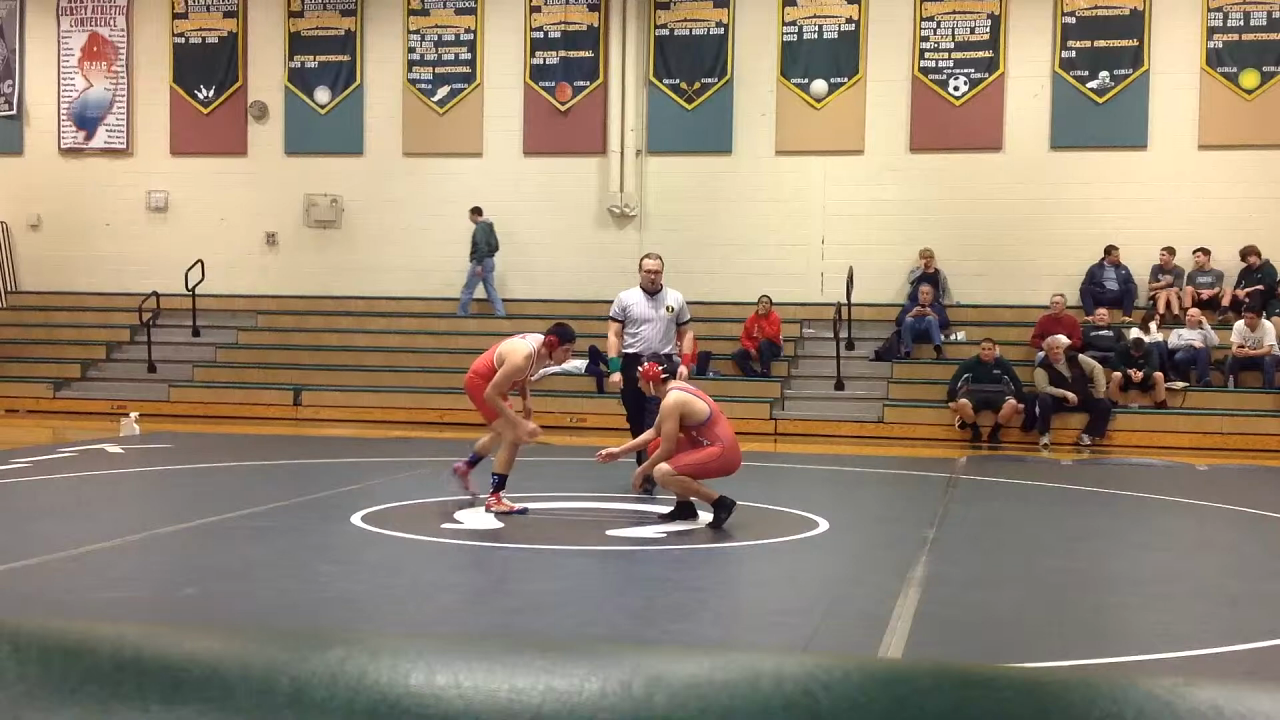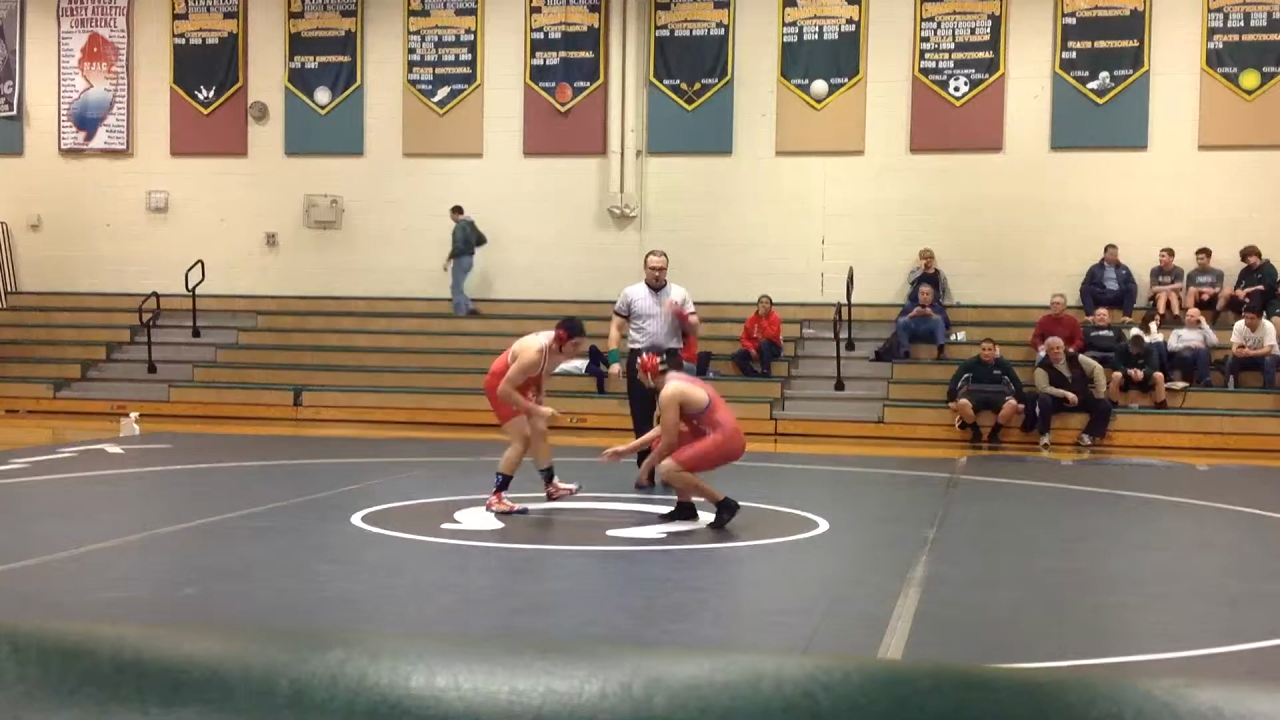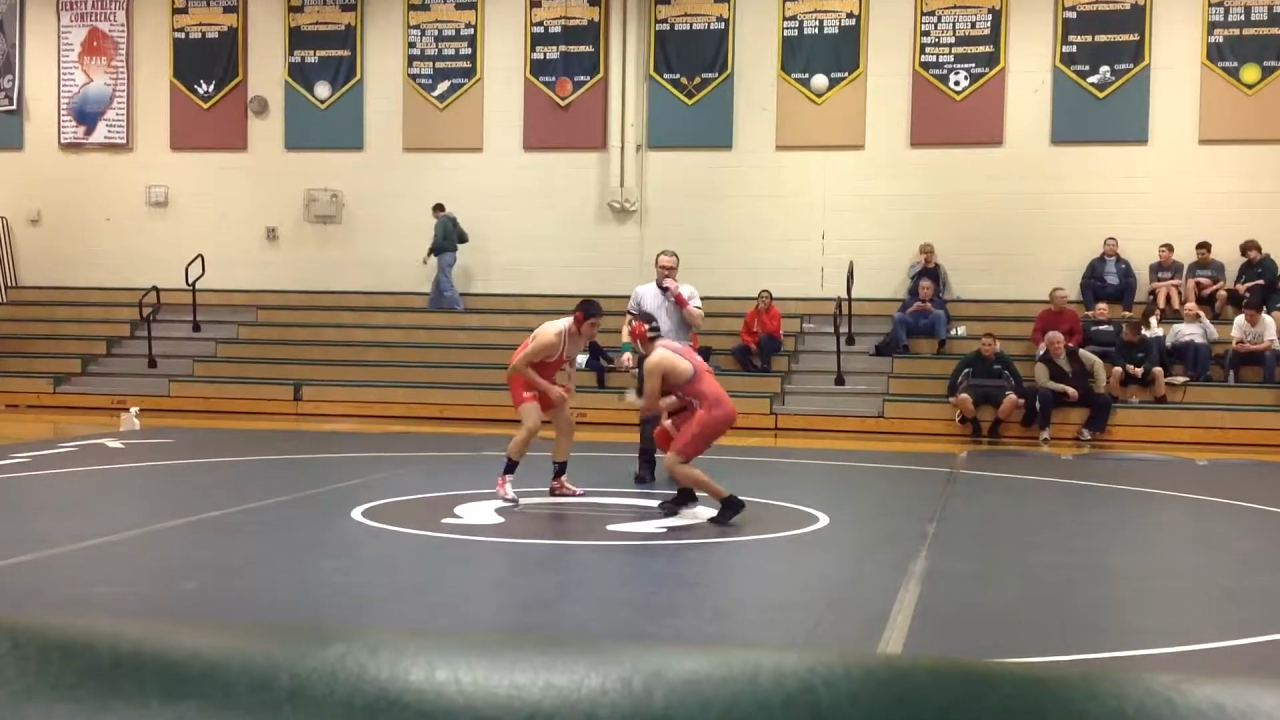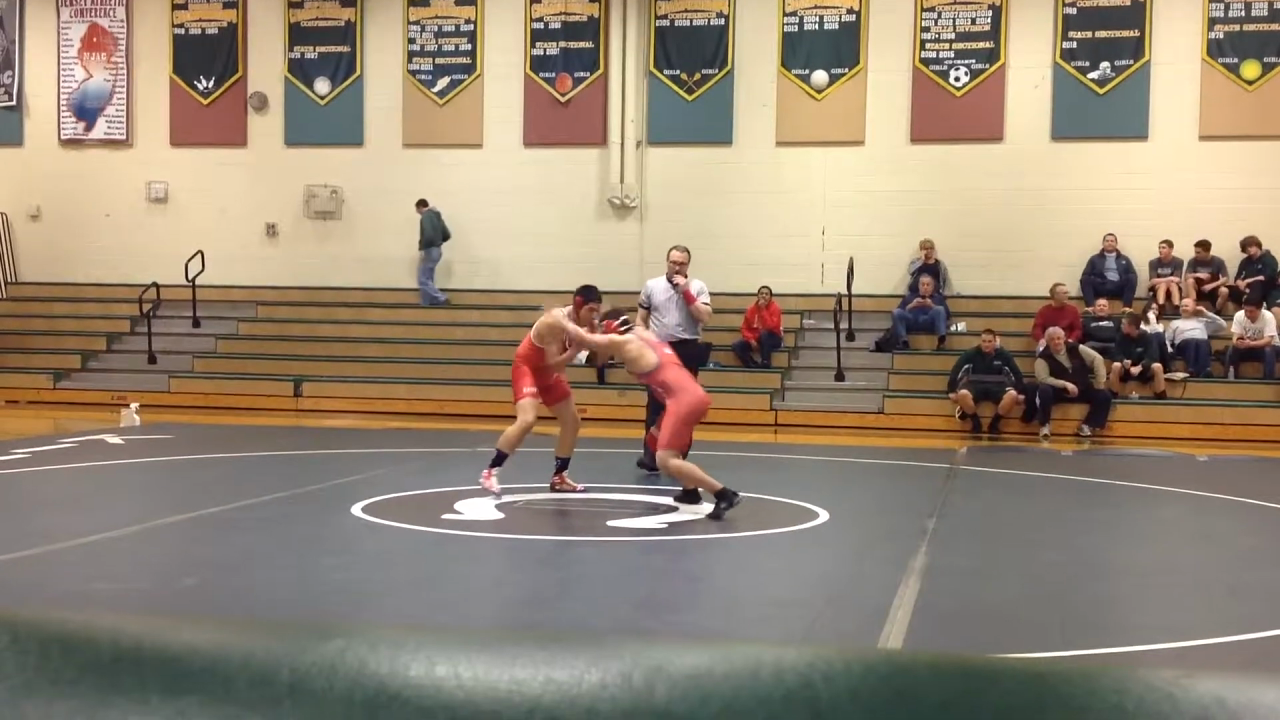
dt=0.3s
person 1, frame 1
left shoulder: (676, 299)
right shoulder: (625, 298)
left elbow: (687, 333)
right elbow: (613, 335)
left wrist: (685, 363)
right wrist: (614, 368)
right hip: (632, 365)
left knee: (654, 421)
right knee: (636, 422)
left ankle: (648, 476)
person 1, frame 2
left shoulder: (680, 293)
right shoulder: (630, 293)
left elbow: (695, 328)
right elbow: (617, 328)
left wrist: (681, 314)
right wrist: (614, 359)
left hip: (669, 360)
right hip: (638, 360)
right knee: (642, 418)
person 1, frame 3
left shoulder: (688, 292)
right shoulder: (641, 292)
left elbow: (697, 323)
right elbow: (628, 325)
left wrist: (678, 296)
right wrist: (626, 350)
right ankle: (646, 466)
person 1, frame 4
left shoulder: (697, 287)
right shoulder: (651, 286)
left elbow: (705, 318)
right elbow: (641, 320)
left wrist: (686, 292)
left hip: (687, 350)
right knee: (655, 402)
right ankle: (651, 454)
person 2, frame 1
left shoulder: (543, 346)
right shoulder: (523, 356)
right elbow: (491, 394)
left wrist: (526, 400)
right wrist: (521, 424)
left hip: (492, 380)
right hip: (480, 381)
left knee: (501, 432)
right knee: (513, 437)
left ankle: (464, 467)
right ankle: (495, 498)
person 2, frame 2
left shoulder: (561, 348)
right shoulder: (534, 353)
right elbow: (503, 390)
left wrist: (539, 394)
right wrist: (536, 410)
left hip: (518, 385)
right hip: (501, 387)
left knee: (538, 432)
right knee: (521, 439)
left ankle: (551, 485)
right ankle: (496, 498)
person 2, frame 3
left shoulder: (583, 334)
right shoulder: (553, 336)
right elbow: (517, 365)
left wrist: (570, 380)
right wrist: (549, 388)
left hip: (544, 377)
right hip: (524, 374)
left knee: (566, 426)
right knee: (532, 426)
left ankle: (558, 482)
right ankle: (505, 479)
person 2, frame 4
left shoulder: (582, 320)
right shoulder: (555, 321)
right elbow: (553, 362)
right wrist: (578, 347)
left hip: (549, 374)
right hip: (527, 368)
left knee: (572, 422)
right knee: (527, 420)
left ankle: (559, 477)
right ankle: (490, 472)
person 3, frame 1
left shoulder: (672, 401)
right shoulder: (675, 391)
left elbow: (667, 449)
right elbow: (655, 432)
left wrist: (642, 471)
right wrist: (620, 451)
left hip: (723, 454)
right hip: (714, 446)
left knee: (661, 473)
right knee: (655, 448)
left ankle: (720, 503)
right ankle: (685, 506)
person 3, frame 2
left shoulder: (669, 392)
right shoulder: (675, 382)
left elbow: (669, 441)
right elbow: (662, 430)
left wrist: (646, 466)
right wrist: (628, 448)
left hip: (726, 439)
right hip: (719, 433)
left knee: (667, 468)
right knee: (657, 447)
left ankle: (725, 504)
right ankle: (685, 507)
person 3, frame 3
left shoulder: (654, 361)
right shoulder: (672, 348)
left elbow: (650, 407)
left wrist: (635, 402)
right wrist: (662, 405)
left hip: (713, 412)
right hip: (714, 408)
left knee: (672, 463)
right knee: (663, 434)
left ankle: (730, 502)
right ankle: (685, 492)
person 3, frame 4
left shoulder: (621, 342)
right shoulder: (643, 334)
left elbow: (582, 339)
left wrist: (563, 323)
left hip: (685, 400)
right hip: (694, 396)
left knee: (665, 460)
right knee: (654, 441)
left ankle: (724, 495)
right ankle: (691, 491)
